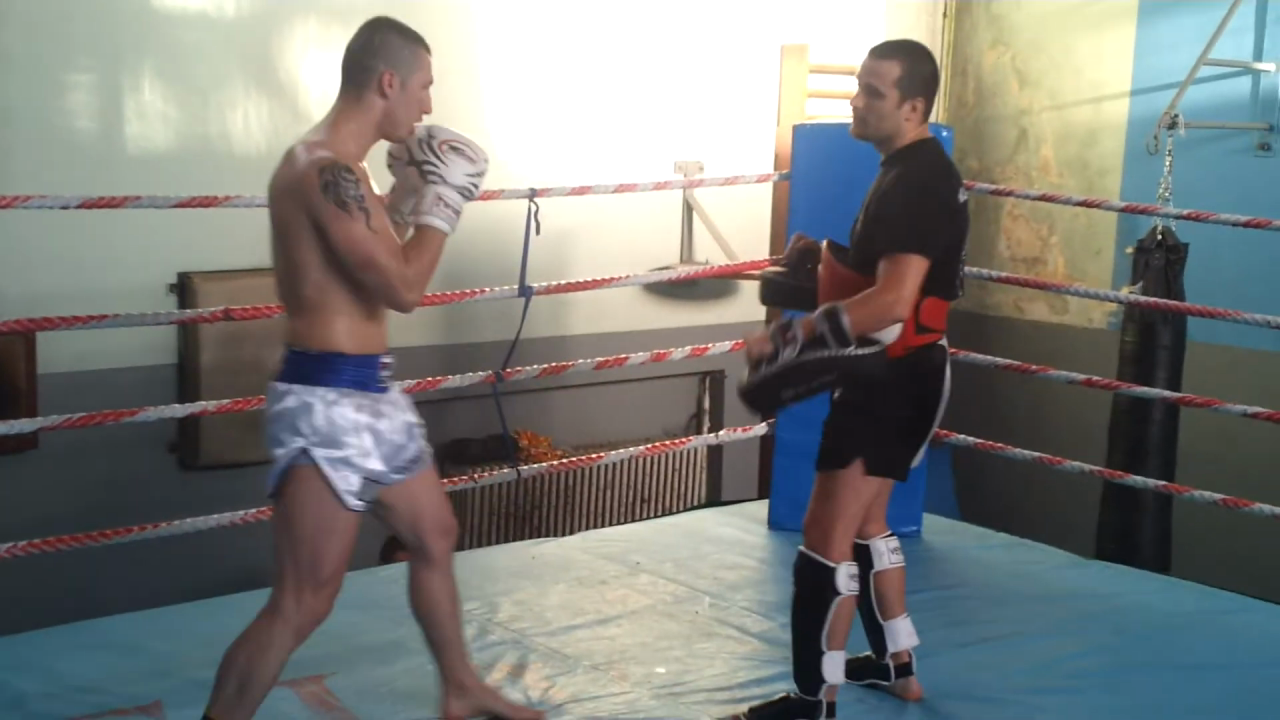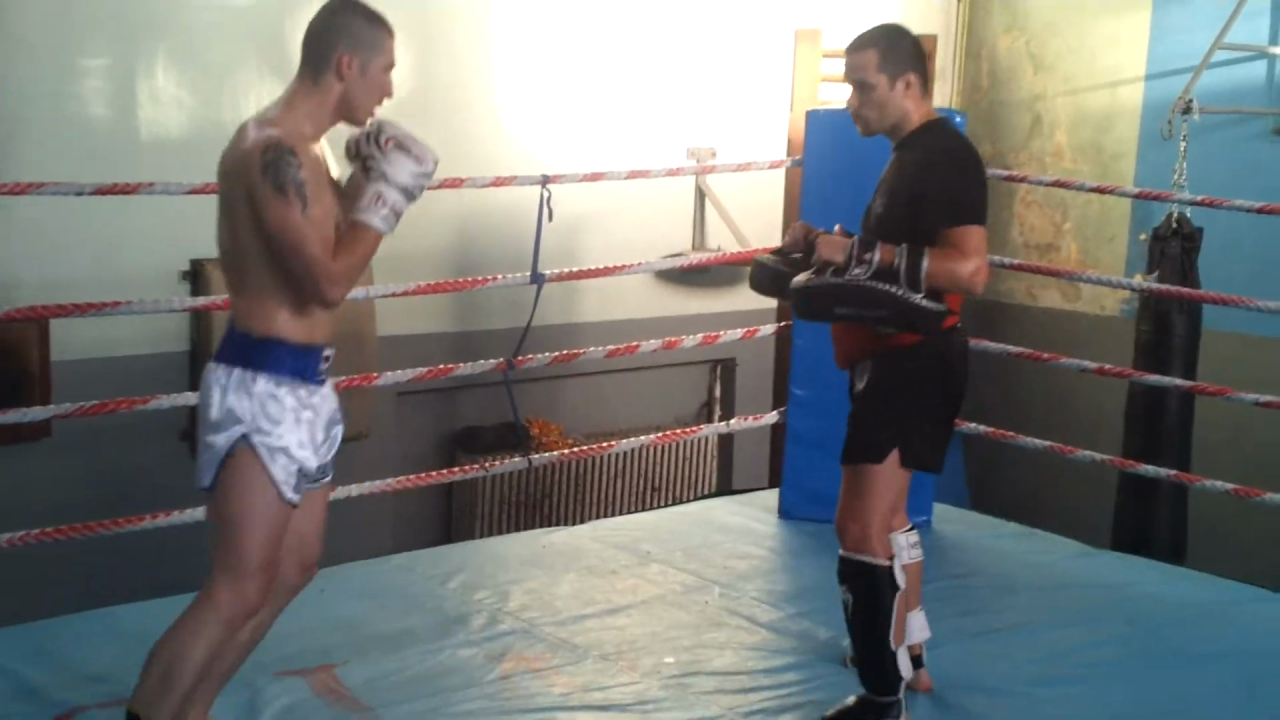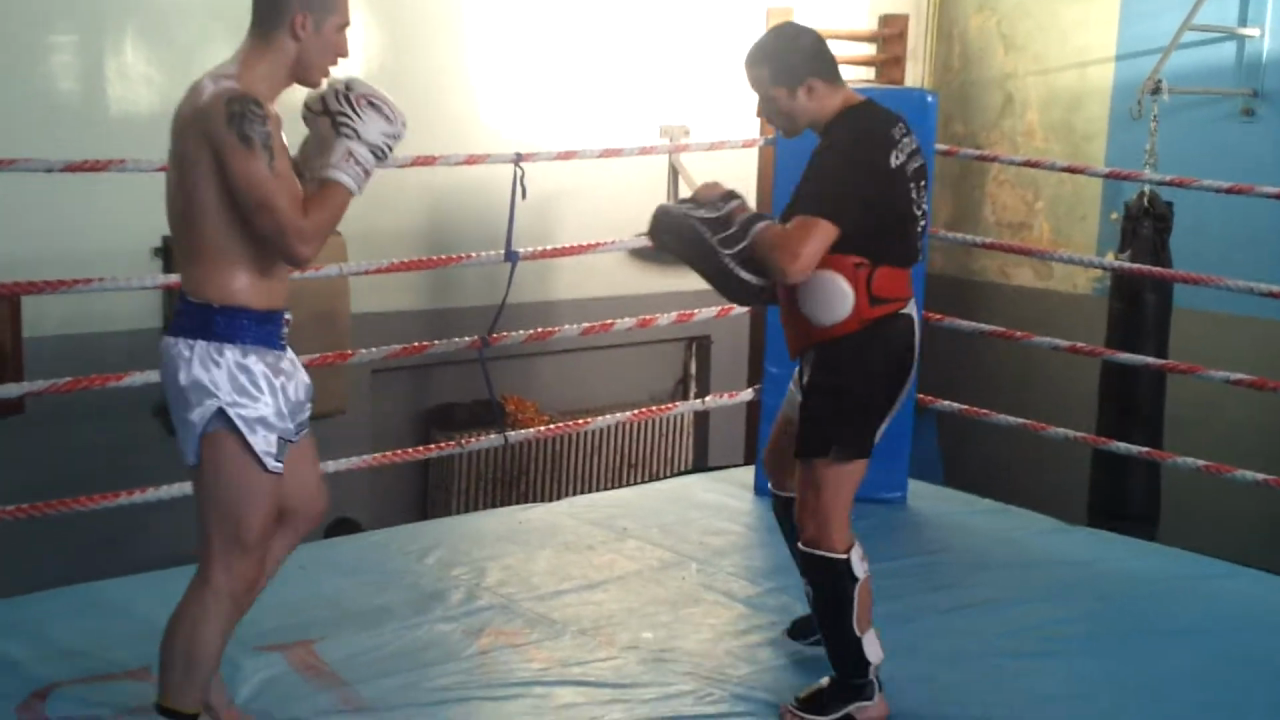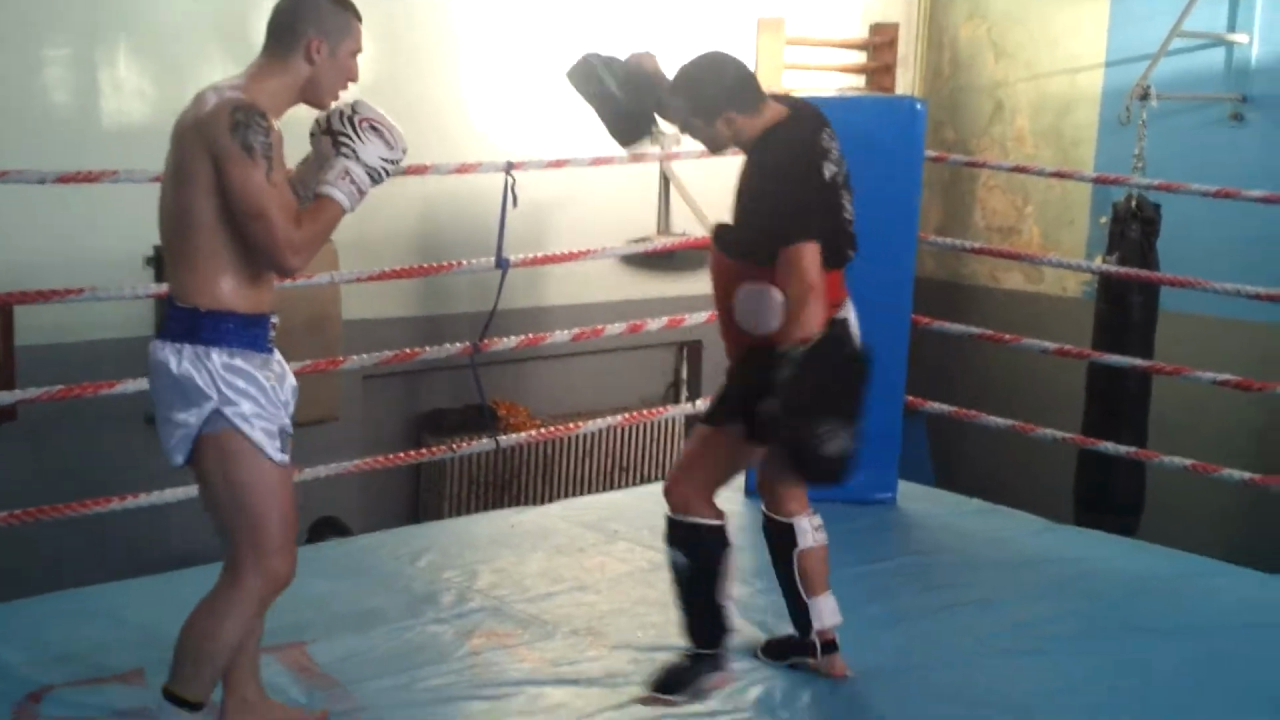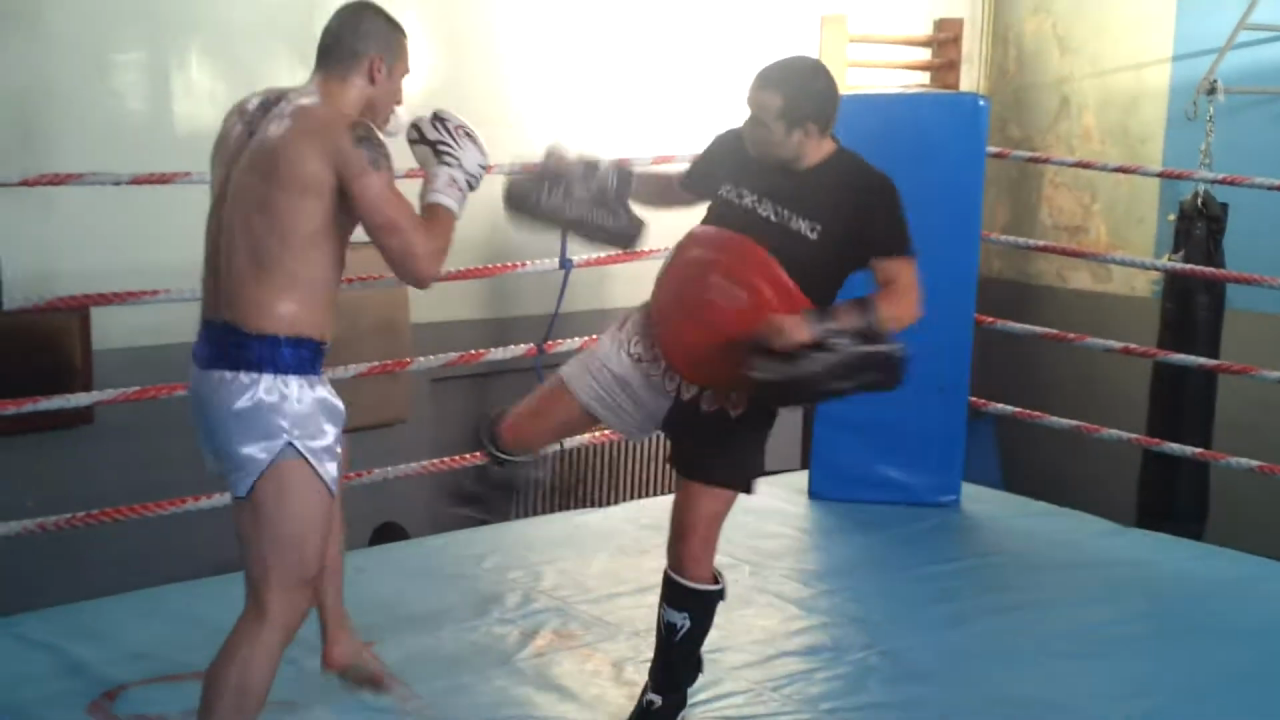
dt=0.4s
person 1, frame 1
left shoulder: (330, 163)
right shoulder: (329, 171)
right elbow: (402, 288)
left wrist: (407, 193)
right wrist: (446, 197)
left hip: (364, 393)
right hip: (328, 402)
left knee: (436, 539)
right knee: (303, 601)
person 1, frame 2
left shoulder: (294, 150)
right shoulder: (275, 153)
right elbow: (329, 285)
left wrist: (365, 186)
right wrist: (390, 195)
left hip: (299, 381)
right hip: (264, 387)
left knee: (292, 568)
right knee: (236, 592)
person 1, frame 3
left shoulder: (235, 99)
right shoulder: (236, 106)
right elbow: (298, 242)
left wrist: (325, 144)
right wrist: (358, 153)
left hip: (247, 346)
right hip: (228, 353)
left knee: (303, 509)
right knee: (234, 567)
person 1, frame 4
left shoulder: (231, 108)
right shoulder: (241, 118)
right elbow: (287, 252)
left wrist: (323, 165)
right wrist: (356, 173)
left hip: (232, 350)
right hip: (217, 357)
left knee: (260, 550)
right knee: (265, 565)
person 1, frame 5
left shoulder: (250, 113)
right shoulder: (344, 136)
right elbow: (420, 263)
right wrist: (452, 173)
left hip: (224, 362)
right hip: (272, 381)
right knee: (278, 603)
left ankle: (338, 637)
person 2, frame 1
left shoulder: (915, 181)
right shoulder: (921, 171)
left elbow: (894, 300)
left wrist: (792, 336)
right wrist: (827, 254)
left hip: (893, 373)
right hip: (905, 368)
left knee: (827, 536)
right knee: (866, 519)
right ankle: (897, 664)
person 2, frame 2
left shoulder: (945, 157)
right shoulder: (910, 155)
left elbow: (968, 269)
left wrist: (856, 253)
right wrist: (827, 242)
left hip: (912, 362)
right hip: (892, 358)
left knee: (860, 532)
right knee: (887, 513)
right ankle: (908, 653)
person 2, frame 3
left shoulder: (848, 148)
right shoulder: (880, 125)
left elbow: (792, 261)
left wrist: (726, 213)
right wrist: (766, 229)
left hip: (861, 348)
right hip: (854, 340)
left knee: (821, 523)
right knee: (783, 465)
right ankle: (839, 616)
person 2, frame 4
left shoulder: (780, 167)
right shoulder: (794, 122)
left elbow: (805, 289)
left wrist: (798, 389)
right wrist: (653, 88)
left hip: (810, 351)
right hip: (815, 346)
left knee: (686, 484)
right knee: (784, 494)
left ankle: (706, 652)
right ankle: (821, 642)
person 2, frame 5
left shoulder: (866, 195)
right shoulder: (737, 150)
left elbow: (903, 303)
right elbow: (678, 189)
left wrist: (820, 330)
left hip: (742, 381)
right hip: (660, 340)
left knee: (690, 555)
right knee: (515, 433)
